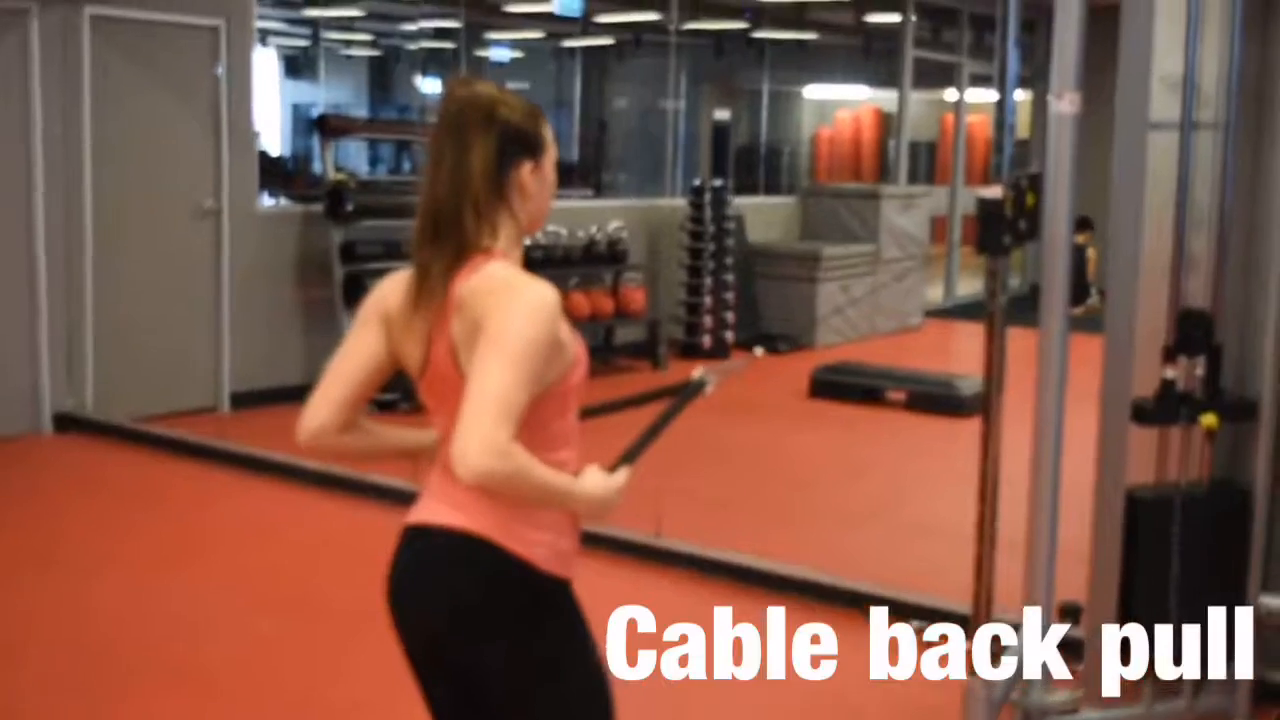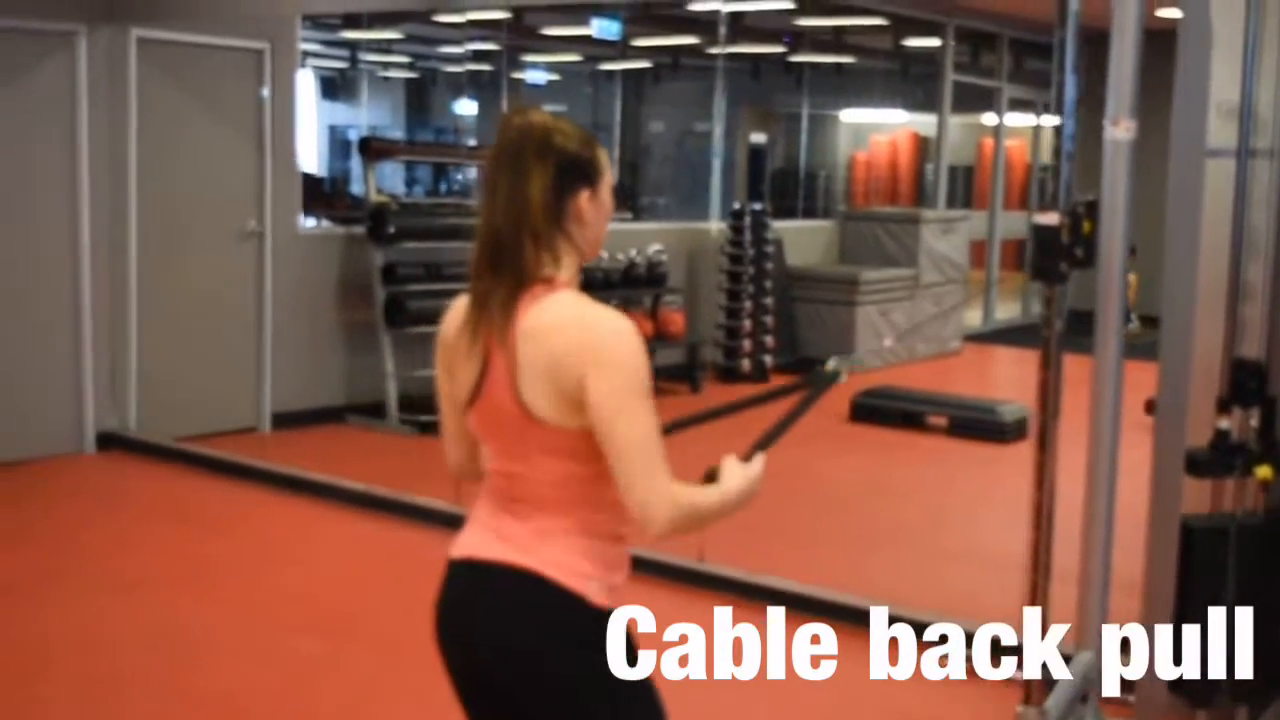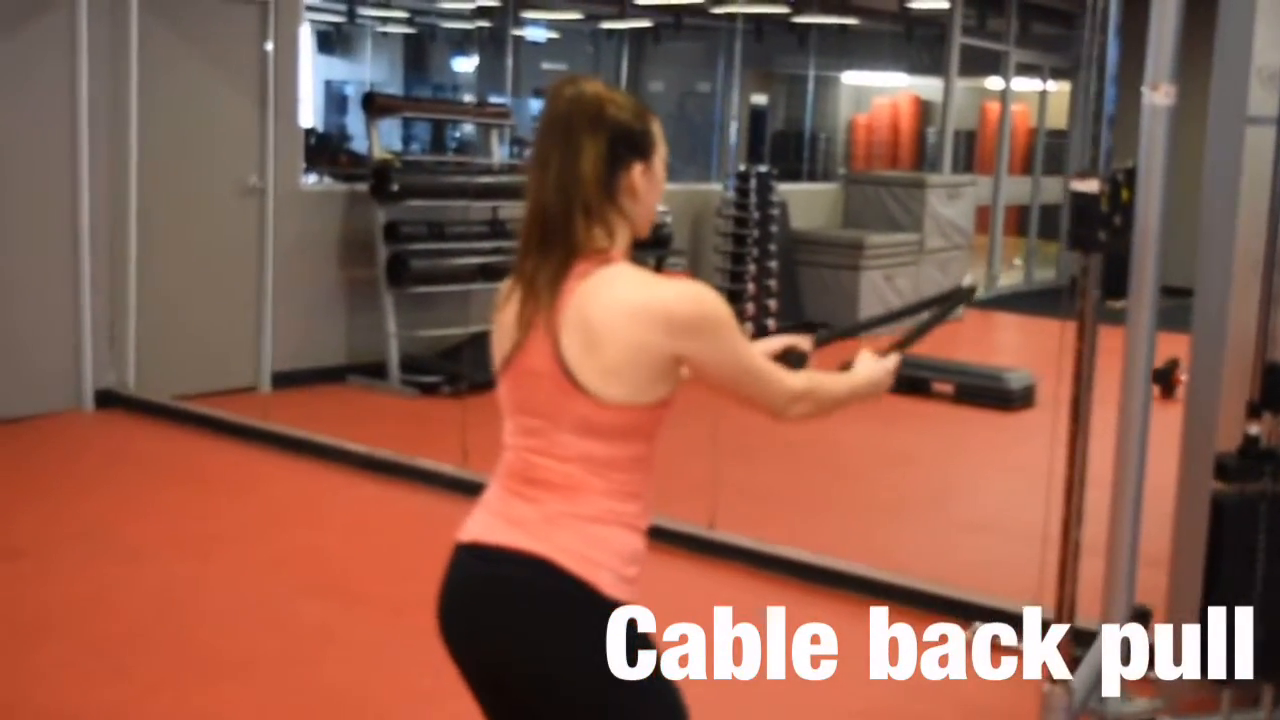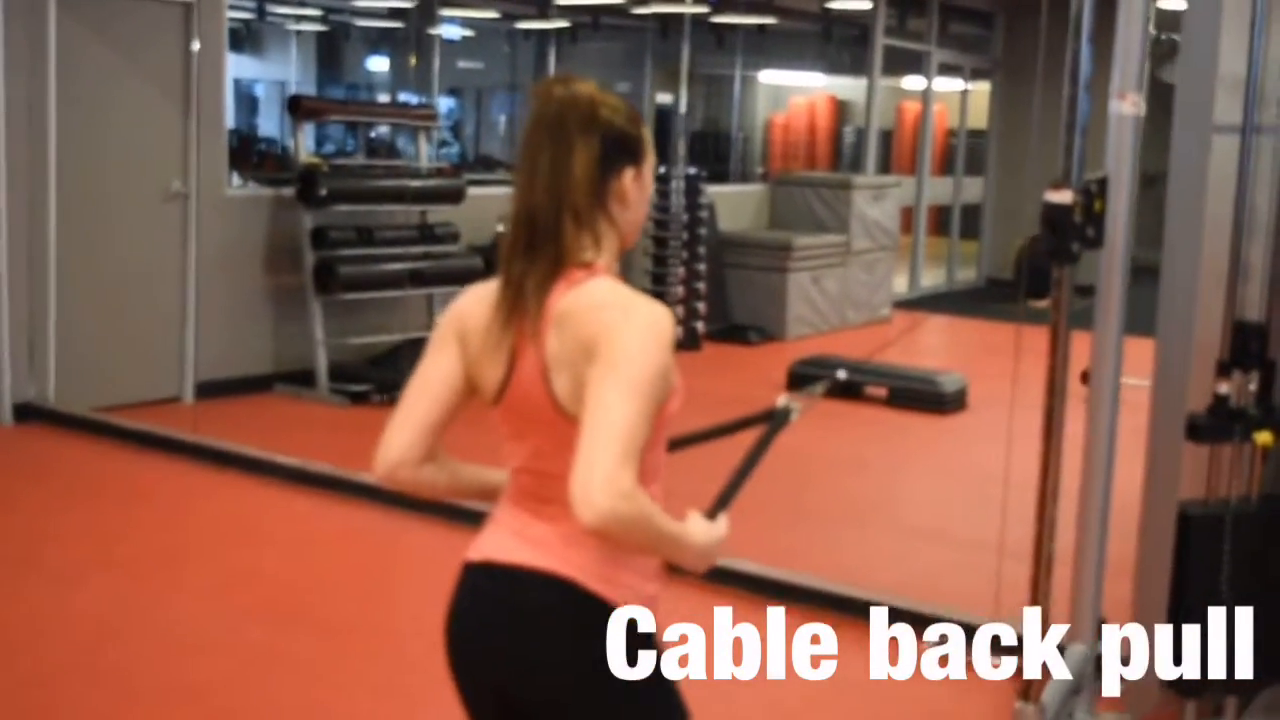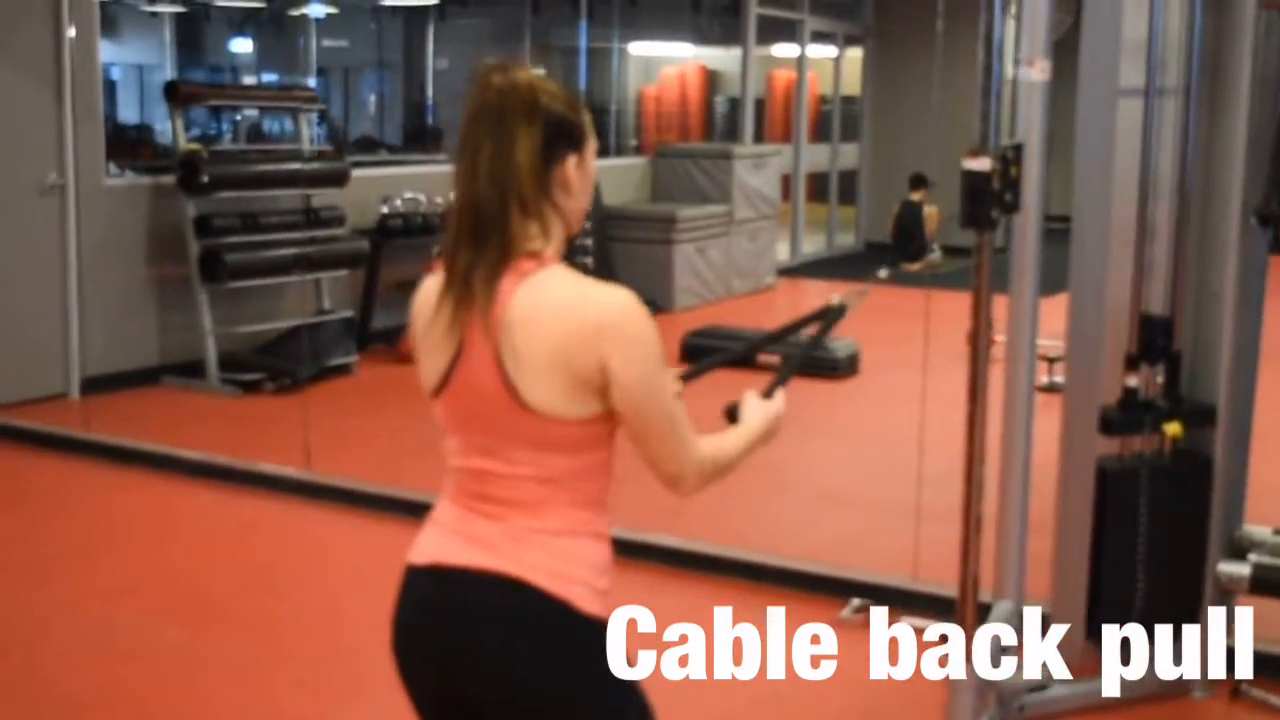
dt=1s
person 1, frame 1
left shoulder: (400, 294)
right shoulder: (525, 299)
left elbow: (319, 427)
right elbow: (481, 460)
right wrist: (582, 494)
left hip: (420, 569)
right hip: (506, 580)
person 1, frame 2
left shoulder: (462, 322)
right shoulder: (598, 332)
right elbow: (657, 511)
right wrist: (733, 489)
left hip: (465, 602)
right hip: (555, 613)
person 1, frame 3
left shoulder: (520, 294)
right shoulder: (668, 306)
right elbow: (787, 398)
left wrist: (741, 351)
right wrist: (864, 379)
left hip: (473, 583)
right hip: (567, 602)
person 1, frame 4
left shoulder: (477, 309)
right shoulder: (633, 318)
left elbow: (398, 462)
right elbow: (602, 501)
right wrist: (689, 543)
left hip: (480, 609)
right hip: (580, 626)
person 1, frame 5
left shoulder: (433, 300)
right shoulder: (603, 312)
right elbow: (683, 472)
right wrist: (753, 426)
left hip: (426, 607)
right hip: (538, 620)
